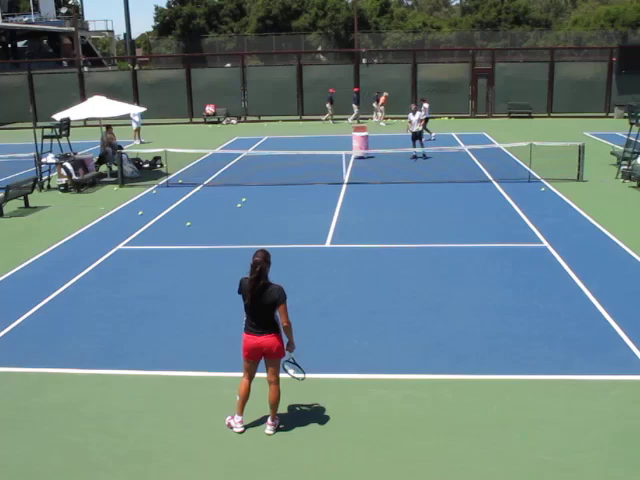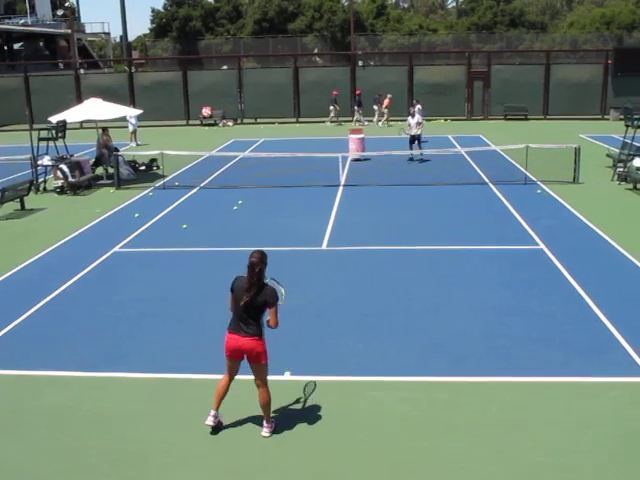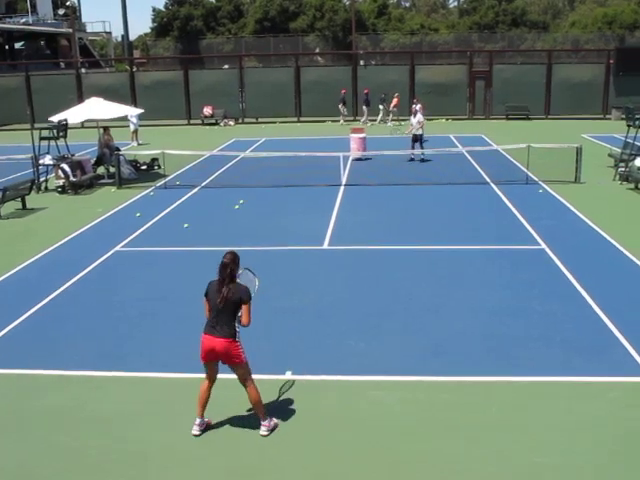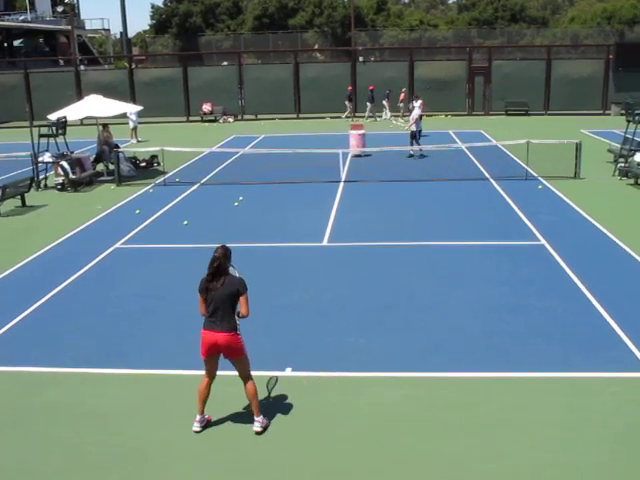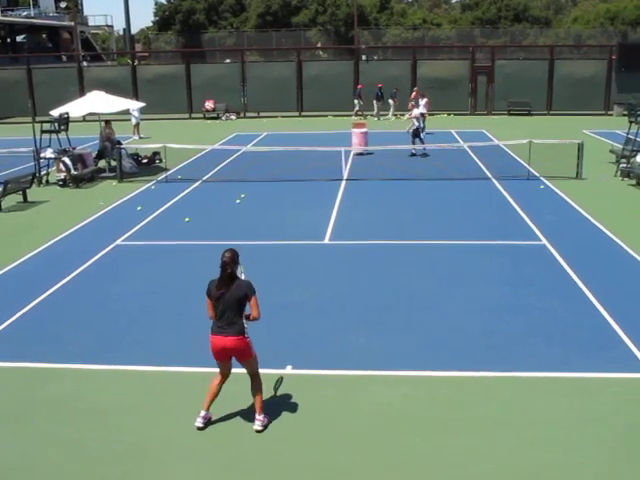
dt=0.4s
person 1, frame 1
left shoulder: (244, 284)
right shoulder: (276, 291)
right elbow: (285, 323)
right wrist: (291, 342)
left hip: (250, 339)
right hip: (271, 340)
left knee: (247, 378)
right knee: (273, 381)
left ankle: (238, 420)
right ankle: (272, 422)
person 1, frame 2
left shoulder: (237, 282)
right shoulder: (269, 292)
right elbow: (273, 324)
right wrist: (266, 320)
left hip: (232, 338)
right hip: (254, 342)
left knee: (228, 376)
right knee: (261, 384)
left ankle: (213, 415)
right ankle: (267, 424)
person 1, frame 3
left shoulder: (211, 286)
right shoulder: (242, 290)
left elbow: (207, 314)
right elbow: (246, 322)
left hip: (207, 340)
right hip: (228, 343)
left knee: (208, 380)
right knee: (247, 382)
left ankle: (199, 422)
right ankle: (264, 423)
person 1, frame 4
left shoulder: (204, 282)
right shoulder: (238, 282)
left elbow: (203, 311)
right elbow: (245, 313)
left hip: (208, 335)
right hip: (229, 336)
left knee: (208, 376)
right knee: (246, 377)
left ankle: (199, 419)
right ankle: (258, 420)
person 1, frame 5
left shoulder: (212, 285)
right shoulder: (246, 286)
left elbow: (211, 314)
right elbow: (256, 315)
left hip: (216, 338)
right hip: (237, 339)
left knee: (223, 375)
right knee: (254, 375)
left ankle: (203, 415)
right ankle: (259, 418)
